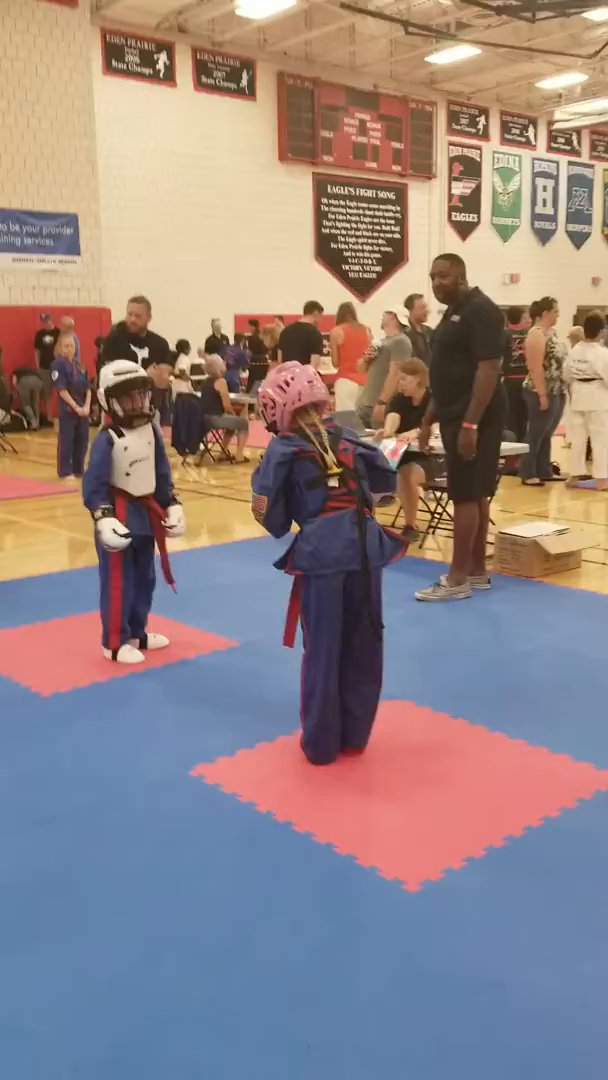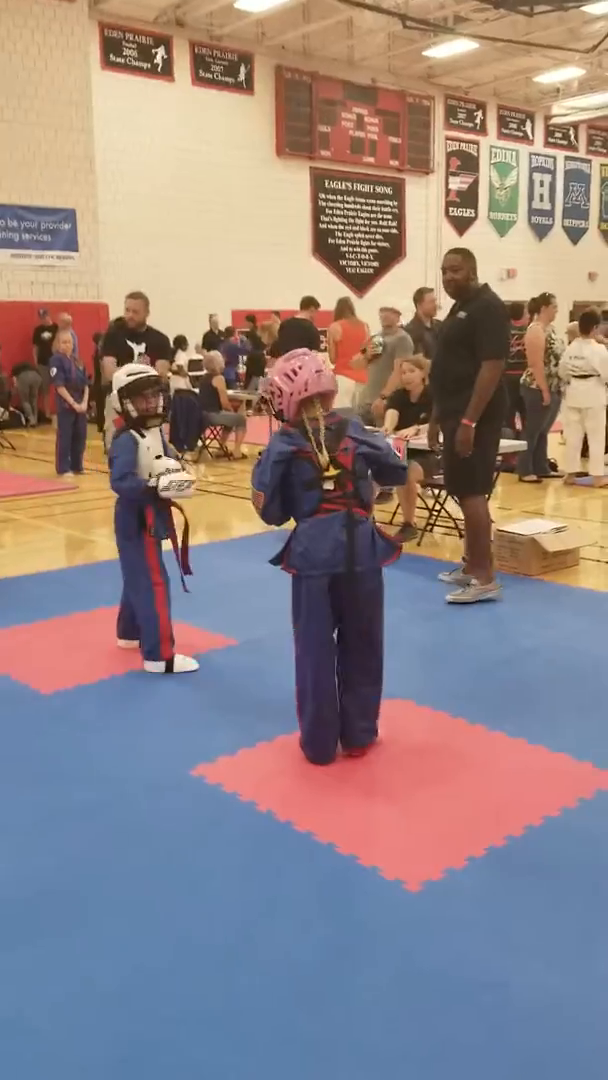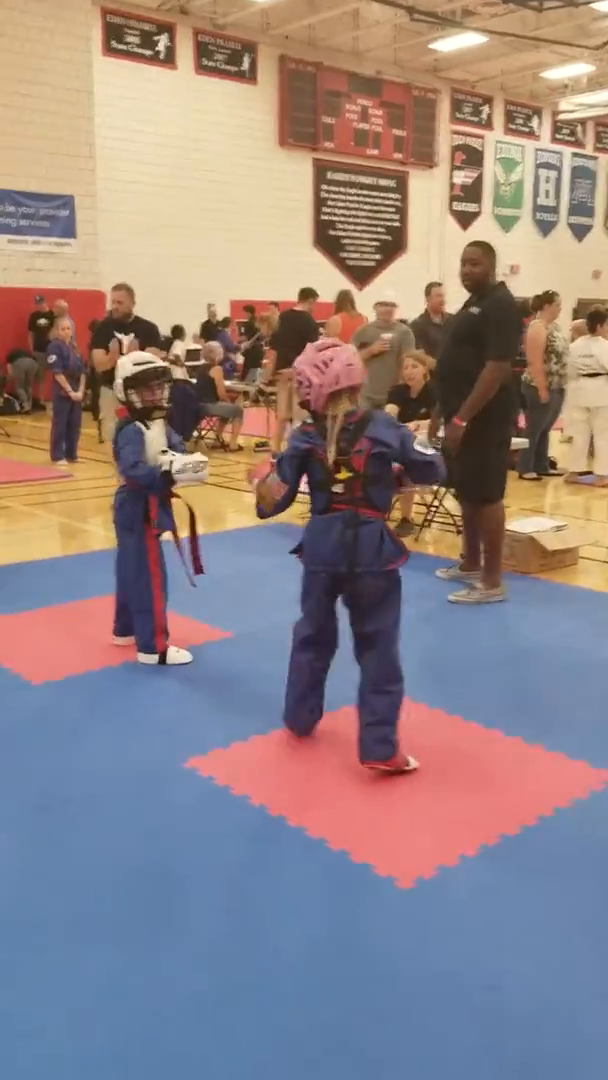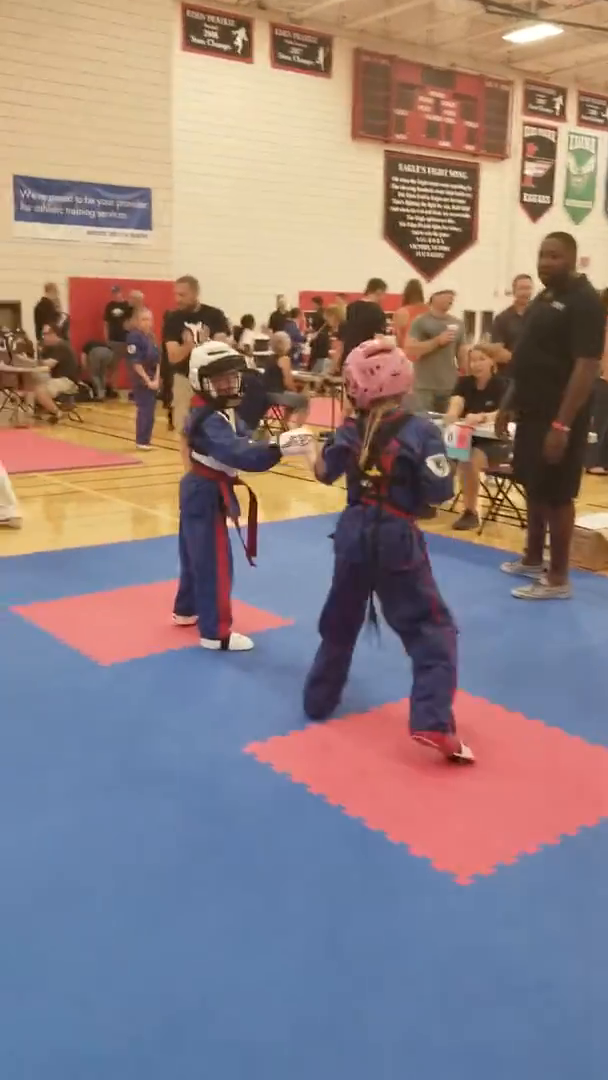
dt=0.4s
person 1, frame 1
left shoulder: (282, 448)
right shoulder: (348, 438)
left elbow: (271, 516)
right elbow: (386, 479)
left hip: (320, 550)
right hip: (366, 544)
left knee: (322, 649)
right knee: (364, 645)
left ankle: (320, 744)
right ankle: (353, 735)
person 1, frame 2
left shoulder: (283, 443)
right shoulder: (356, 432)
left elbow: (270, 511)
right elbow: (397, 471)
left hip: (313, 550)
right hip: (361, 545)
left knee: (315, 649)
right knee: (363, 646)
left ankle: (319, 743)
right ankle: (358, 733)
person 1, frame 3
left shoulder: (303, 438)
right shoulder: (384, 427)
left elbow: (272, 500)
right elbow: (432, 470)
left wrist: (259, 479)
left hip: (322, 545)
right hip: (372, 547)
left knee: (313, 634)
right knee: (378, 646)
left ankle: (300, 717)
right ankle: (380, 748)
person 1, frame 4
left shoulder: (348, 432)
right shoulder: (419, 431)
left elbow: (324, 471)
right elbow: (440, 490)
left wrist: (325, 457)
right wrist: (417, 490)
left hip: (352, 537)
right hip: (396, 543)
left knee: (339, 623)
right knee: (433, 631)
left ankle: (319, 699)
right ankle: (434, 723)
person 2, frame 1
left shoulder: (480, 310)
right shoulder: (452, 313)
left elbow: (489, 369)
left wrist: (470, 424)
right wrist: (428, 420)
left hip: (474, 419)
right hip: (455, 417)
left knee: (466, 495)
right knee: (473, 494)
left ankle: (457, 579)
right ankle: (477, 570)
person 2, frame 2
left shoulder: (487, 307)
right shoulder: (459, 309)
left elbow: (492, 367)
left wrist: (469, 421)
right wrist: (437, 417)
left hip: (475, 416)
right hip: (456, 414)
left knee: (470, 491)
right knee: (468, 491)
left ankle: (485, 578)
right ankle: (472, 566)
person 2, frame 3
left shoulder: (501, 306)
right shoulder: (473, 304)
left elbow: (497, 369)
left wrist: (461, 419)
right wrist: (442, 412)
left hip: (483, 418)
right hip: (462, 414)
left knee: (485, 495)
right knee: (466, 492)
left ankle: (492, 581)
right ankle: (470, 563)
person 2, frame 4
right shoulder: (543, 298)
left wrist: (562, 425)
right wrist: (508, 404)
left hip: (557, 417)
right hip: (531, 411)
left knee: (556, 495)
right knee: (532, 487)
left ankle: (558, 578)
right ankle: (532, 558)
person 3, frame 1
left shoulder: (151, 432)
right shoulder: (107, 439)
left elbow: (162, 474)
right elbow: (92, 484)
left wrist: (172, 507)
right wrist: (102, 518)
left hip: (146, 513)
right hip: (118, 516)
left knee: (144, 580)
right knee: (117, 583)
left ankle: (136, 634)
right ankle: (114, 642)
person 3, frame 2
left shoulder: (155, 431)
right shoulder: (126, 440)
left elbow: (170, 462)
right elbow: (121, 482)
left wrist: (172, 467)
right wrist: (158, 486)
left hip: (152, 515)
right hip: (137, 519)
left knee: (138, 579)
right knee: (153, 584)
left ankle: (129, 634)
right ankle: (159, 656)
person 3, frame 3
left shoulder: (158, 422)
right shoulder: (131, 430)
left elbow: (176, 449)
right elbow: (134, 471)
left wrist: (176, 461)
right wrist: (171, 472)
left hip: (145, 505)
right hip: (139, 508)
left knee: (131, 571)
right knee: (149, 576)
left ankle: (125, 629)
right ankle: (152, 647)
person 3, frame 4
left shoulder: (219, 411)
right shoulder: (209, 420)
left elbow: (241, 442)
right elbow: (235, 453)
left wrist: (259, 449)
right wrist: (277, 448)
left hip: (199, 488)
right hip: (208, 494)
left knee: (195, 555)
right knee: (215, 564)
left ankle: (186, 610)
right ankle: (215, 633)
